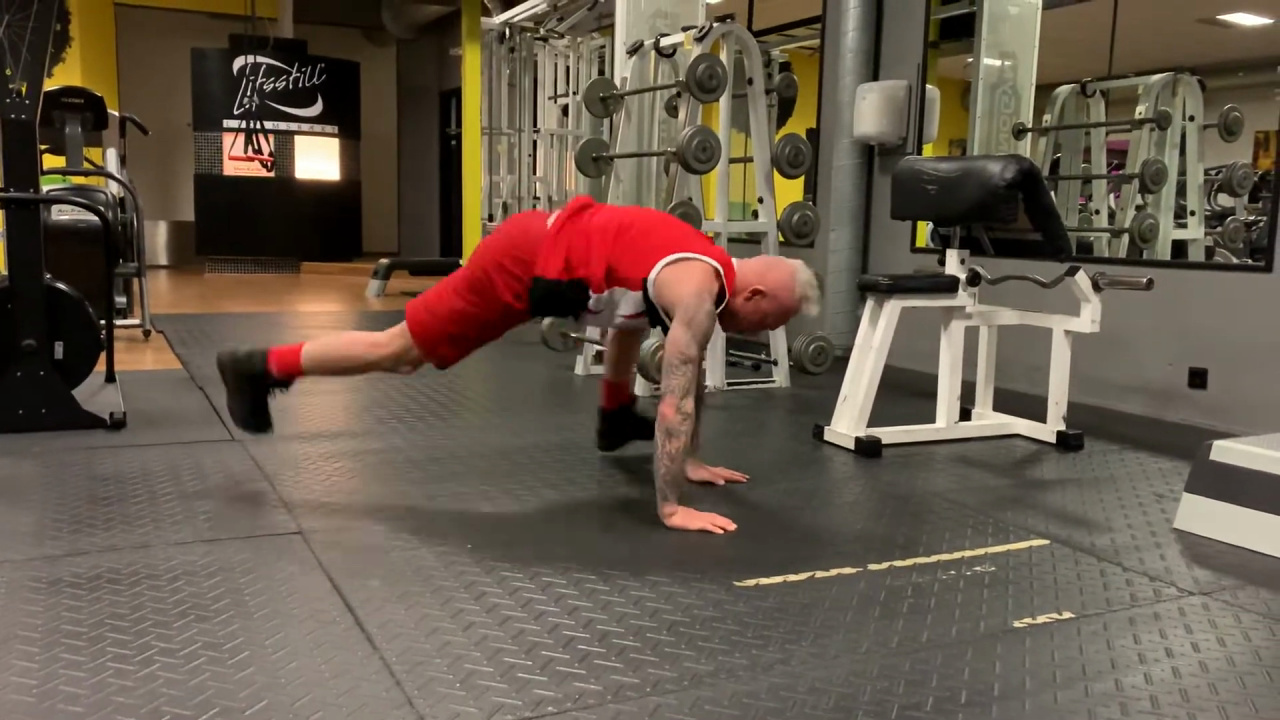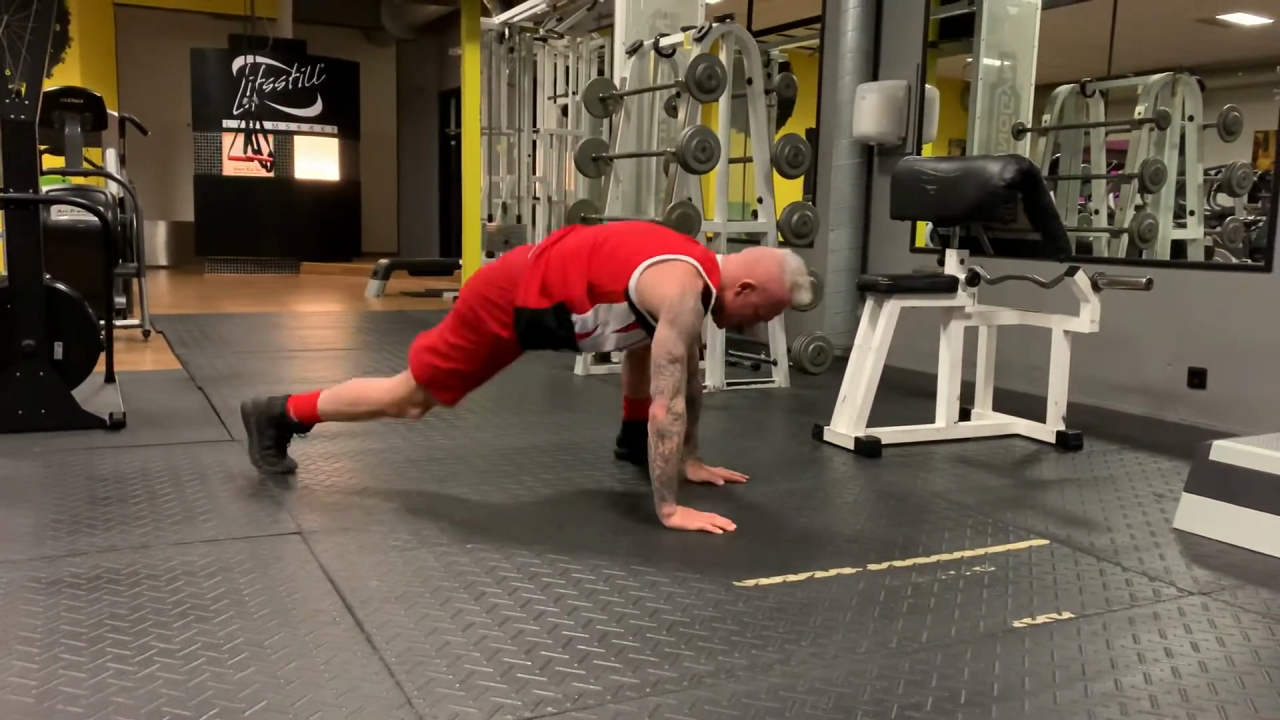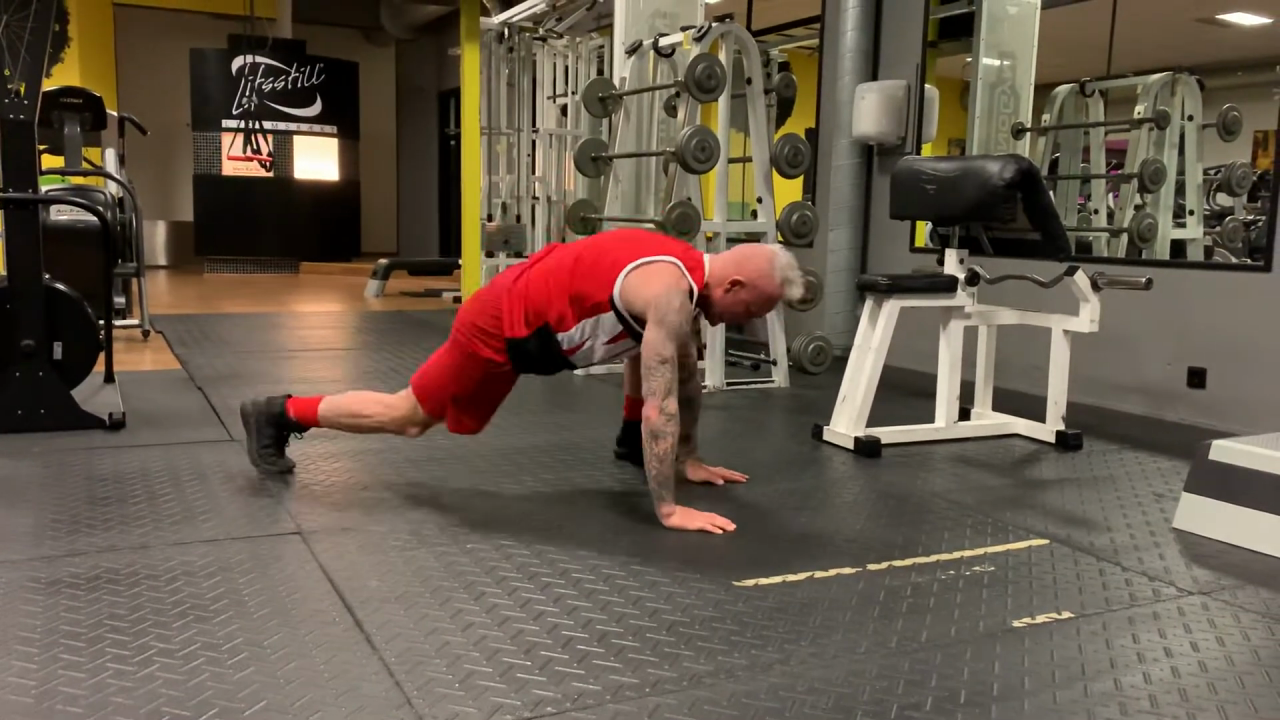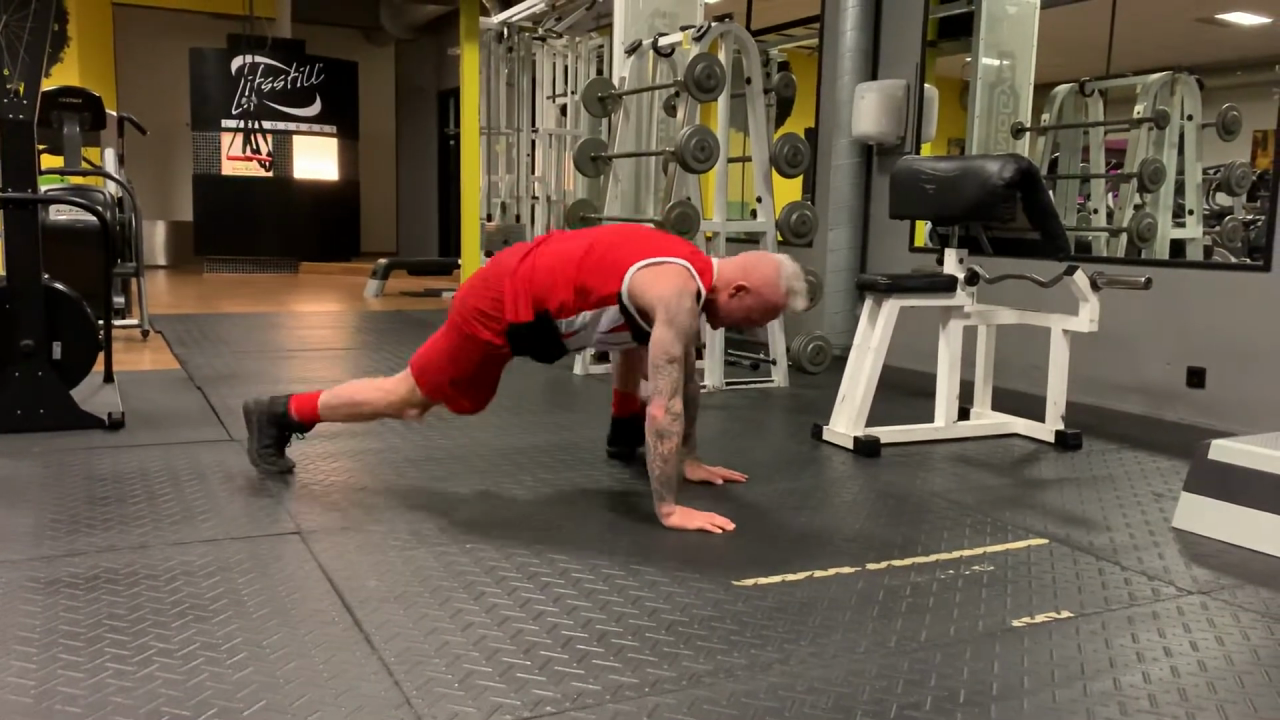
dt=0.1s
person 1, frame 1
left shoulder: (705, 265)
right shoulder: (698, 289)
left elbow: (689, 372)
right elbow: (677, 400)
left wrist: (690, 460)
right wrist: (672, 507)
left hip: (546, 234)
right hip: (521, 266)
left knee: (641, 315)
right knee: (398, 351)
left ankle: (614, 420)
right ankle: (261, 368)
person 1, frame 2
left shoulder: (700, 275)
right shoulder: (683, 290)
left elbow: (684, 373)
right elbow: (668, 400)
left wrist: (690, 460)
right wrist: (671, 508)
left hip: (539, 273)
right hip: (507, 304)
left knee: (650, 325)
right knee: (405, 399)
left ankle: (635, 437)
right ankle: (279, 416)
person 1, frame 3
left shoulder: (689, 276)
right shoulder: (670, 292)
left elbow: (686, 375)
right elbow: (660, 403)
left wrist: (689, 459)
right wrist: (669, 508)
left hip: (529, 297)
right hip: (501, 326)
left knee: (651, 335)
right knee: (408, 417)
left ankle: (634, 437)
right ankle: (276, 414)
person 1, frame 4
left shoulder: (694, 274)
right shoulder: (679, 292)
left elbow: (684, 375)
right elbow: (665, 401)
left wrist: (689, 459)
right wrist: (669, 508)
left hip: (528, 272)
right hip: (499, 308)
left knee: (651, 332)
right knee: (406, 398)
right ankle: (279, 414)
